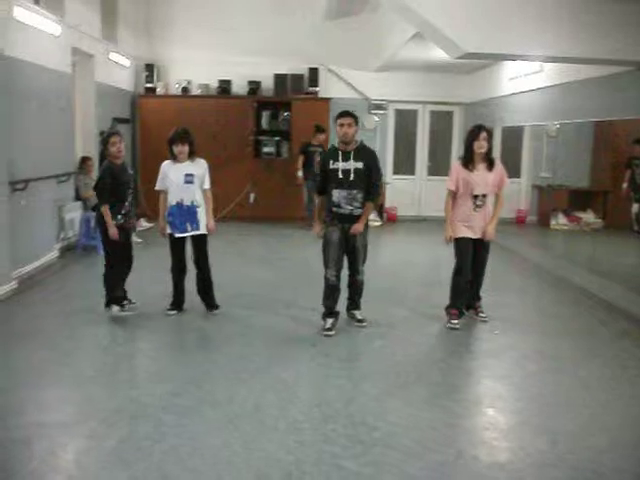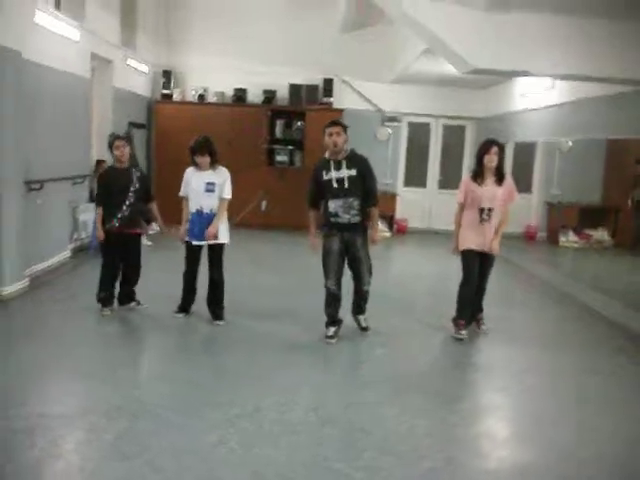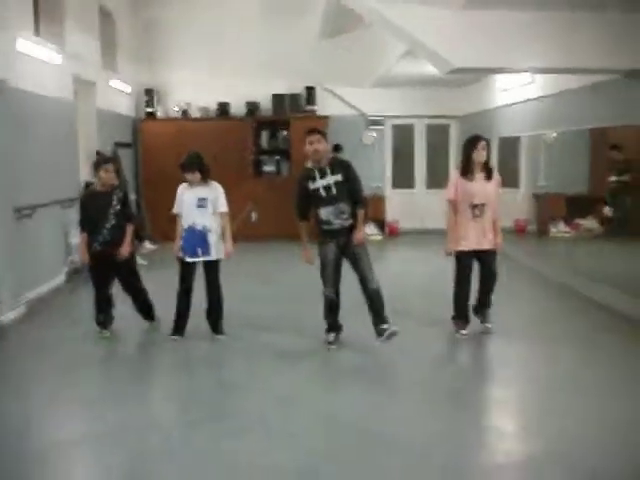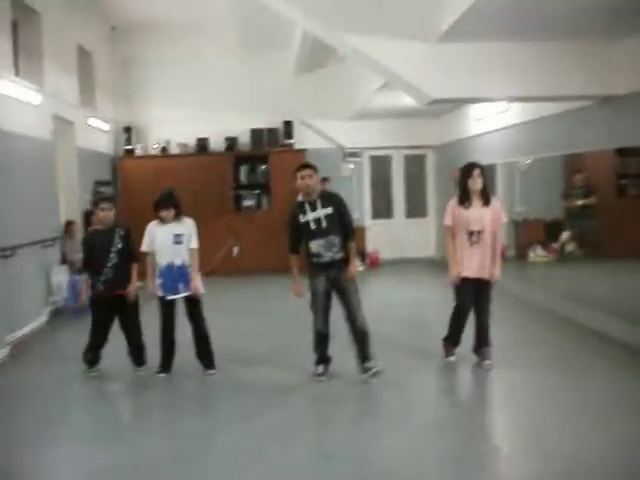
dt=0.4s
person 1, frame 1
left shoulder: (368, 156)
right shoulder: (328, 156)
left elbow: (373, 192)
right elbow: (321, 191)
left wrist: (362, 221)
right wrist: (318, 221)
left hip: (357, 223)
right hip: (333, 223)
left knee: (357, 270)
right knee: (332, 271)
left ankle: (354, 308)
right ankle: (329, 315)
person 1, frame 2
left shoulder: (360, 163)
right shoulder: (320, 168)
left elbow: (372, 197)
right elbow: (314, 204)
left wrist: (374, 227)
right wrist: (313, 233)
left hip: (357, 231)
right hip: (332, 233)
left knee: (363, 278)
right knee: (332, 281)
left ankle: (359, 312)
right ankle: (332, 322)
person 1, frame 3
left shoulder: (343, 167)
right shoulder: (305, 178)
left elbow: (359, 200)
right elbow: (303, 216)
left wrist: (360, 228)
right wrist: (305, 247)
left hip: (351, 233)
right hip: (328, 240)
left knee: (369, 278)
right knee: (330, 288)
left ankle: (381, 324)
right ankle: (333, 329)
person 1, frame 4
left shoulder: (334, 200)
right shoulder: (296, 212)
left elbow: (349, 232)
right elbow: (294, 249)
left wrist: (353, 262)
right wrist: (295, 280)
left hip: (342, 267)
right hip: (318, 272)
left knee: (355, 314)
right knee: (320, 320)
left ankle: (366, 360)
right ankle: (322, 361)
person 2, frame 1
left shoulder: (496, 167)
right shoulder: (459, 167)
left elbow: (499, 199)
right elbow: (450, 199)
left wrist: (492, 224)
right wrist: (448, 226)
left hip: (484, 228)
right hip: (463, 227)
left knee: (479, 269)
right knee: (463, 269)
left ankle: (473, 303)
right ankle: (454, 310)
person 2, frame 2
left shoulder: (506, 182)
right shoulder: (469, 181)
left elbow: (504, 214)
right elbow: (460, 211)
left wrist: (497, 239)
right wrist: (456, 238)
left hip: (489, 241)
right hip: (469, 240)
left knee: (482, 281)
right knee: (469, 279)
left ankle: (476, 314)
right ankle: (460, 321)
person 2, frame 3
left shoulder: (493, 177)
right shoulder: (458, 178)
left elbow: (494, 209)
right elbow: (451, 210)
left wrist: (498, 235)
right wrist: (451, 239)
left hip: (486, 239)
right hip: (464, 239)
left knee: (490, 275)
right knee: (463, 280)
left ankle: (482, 310)
right ankle: (461, 319)
person 2, frame 4
left shoulder: (493, 205)
right shoulder: (455, 205)
left elbow: (496, 237)
right elbow: (450, 237)
left wrist: (497, 265)
right wrist: (452, 265)
left hip: (485, 267)
right hip: (463, 267)
left knee: (483, 309)
right knee: (463, 307)
left ankle: (483, 348)
right ankle: (450, 343)
person 3, frame 1
left shoulder: (200, 165)
right shoulder: (166, 166)
left elbow: (207, 193)
right elbow: (163, 195)
left wrist: (210, 218)
right wrist: (161, 219)
left hip: (197, 220)
right hip: (175, 221)
left knee: (201, 261)
right knee: (177, 264)
left ankle: (209, 300)
right ankle: (177, 302)
person 3, frame 2
left shoulder: (222, 173)
right shoulder: (189, 173)
left elbow: (224, 203)
right elbow: (186, 201)
left wrist: (214, 226)
right wrist: (183, 225)
left hip: (216, 230)
right hip: (194, 228)
left knee: (216, 271)
right knee: (190, 269)
left ankle: (216, 311)
right ankle: (185, 305)
person 3, frame 3
left shoulder: (214, 189)
right shoulder: (182, 189)
left elbow: (222, 216)
right elbow: (179, 217)
left wrist: (228, 241)
right wrist: (177, 242)
left hip: (210, 246)
right hip: (188, 246)
left knee: (213, 286)
right knee: (184, 287)
left ankle: (216, 325)
right ankle: (179, 326)
person 3, frame 4
left shoulder: (187, 224)
right shoulder: (153, 228)
left elbow: (193, 253)
right elbow: (150, 256)
left wrist: (195, 278)
right wrist: (151, 281)
left hip: (187, 280)
right hip: (165, 283)
left knee: (197, 320)
right knee: (167, 324)
left ankle: (208, 361)
right ankle: (165, 364)
person 4, frame 1
left shoulder: (125, 168)
right shoulder: (107, 170)
right elbow: (103, 200)
left wrist: (132, 218)
right wrist: (110, 225)
left hip: (123, 223)
right hip: (111, 224)
left knee: (125, 262)
right knee: (115, 262)
left ankle: (118, 298)
right ankle: (115, 302)
person 4, frame 2
left shoulder: (138, 174)
right shoulder: (106, 175)
left elbow: (148, 199)
right elbow: (100, 203)
left wrist: (158, 220)
right wrist: (99, 227)
left hip: (133, 229)
right hip: (112, 229)
left knee: (133, 266)
right knee: (111, 266)
left ankle: (127, 298)
right ankle: (105, 301)
person 4, frame 3
left shoulder: (120, 194)
right shoulder: (88, 198)
left elbow: (129, 221)
right elbow: (84, 227)
left wrist: (127, 244)
right wrist: (84, 250)
left hip: (120, 250)
right hip: (98, 252)
left knee: (134, 285)
right knee: (101, 289)
left ankle: (149, 315)
right ankle: (104, 323)
person 4, frame 4
left shoulder: (123, 232)
right shoulder: (90, 238)
left elbow: (133, 260)
right elbow: (87, 267)
left wrist: (133, 283)
left hip: (124, 290)
right hip: (102, 293)
left knee: (132, 328)
right knee: (99, 329)
left ankle: (139, 361)
right ankle: (91, 361)
